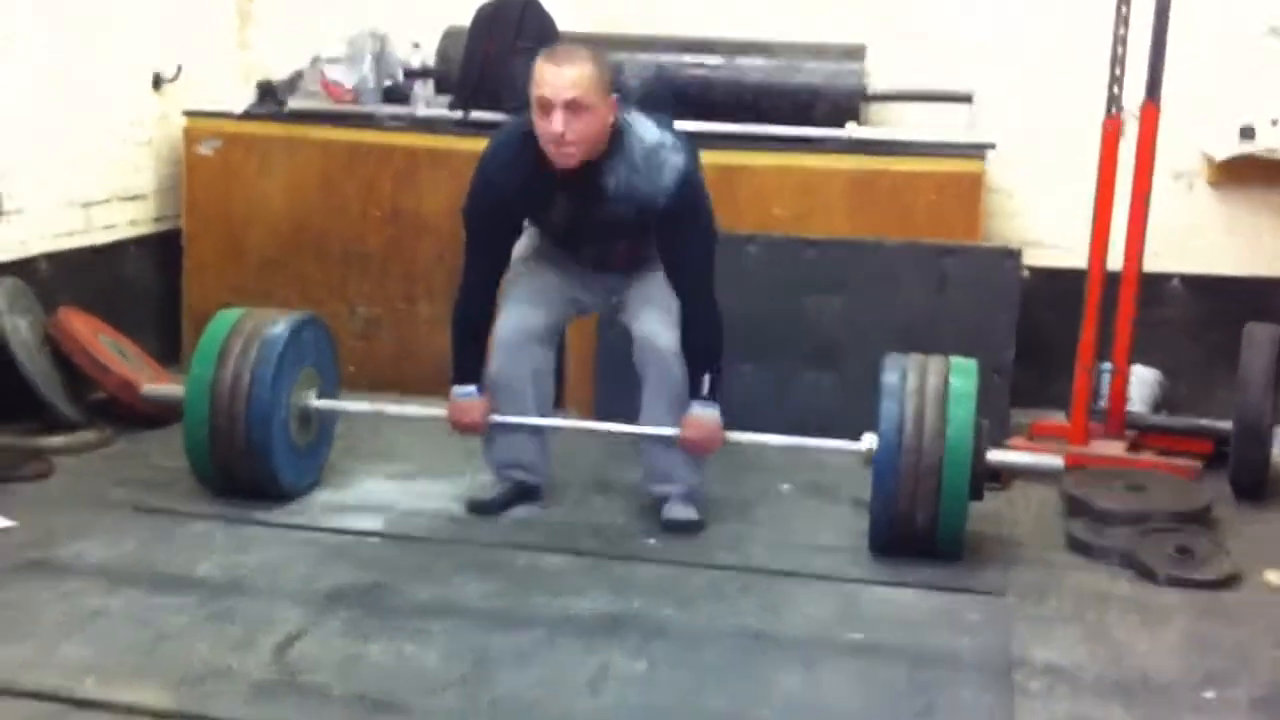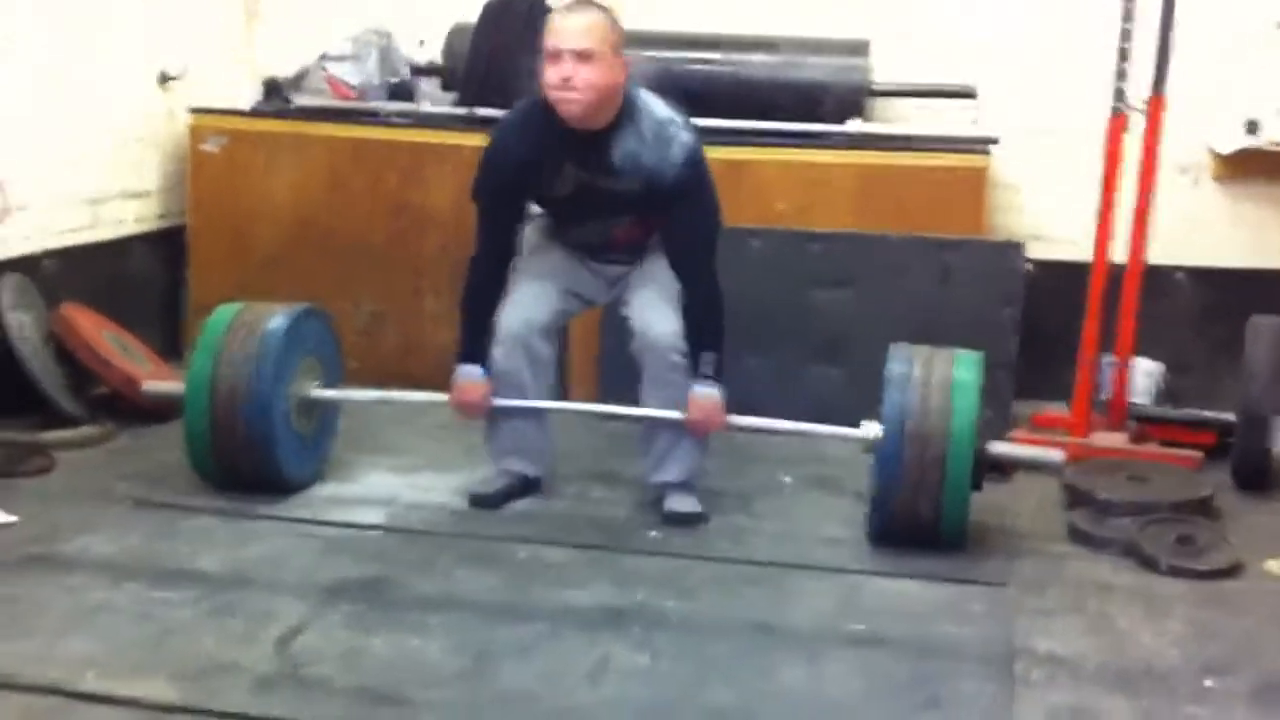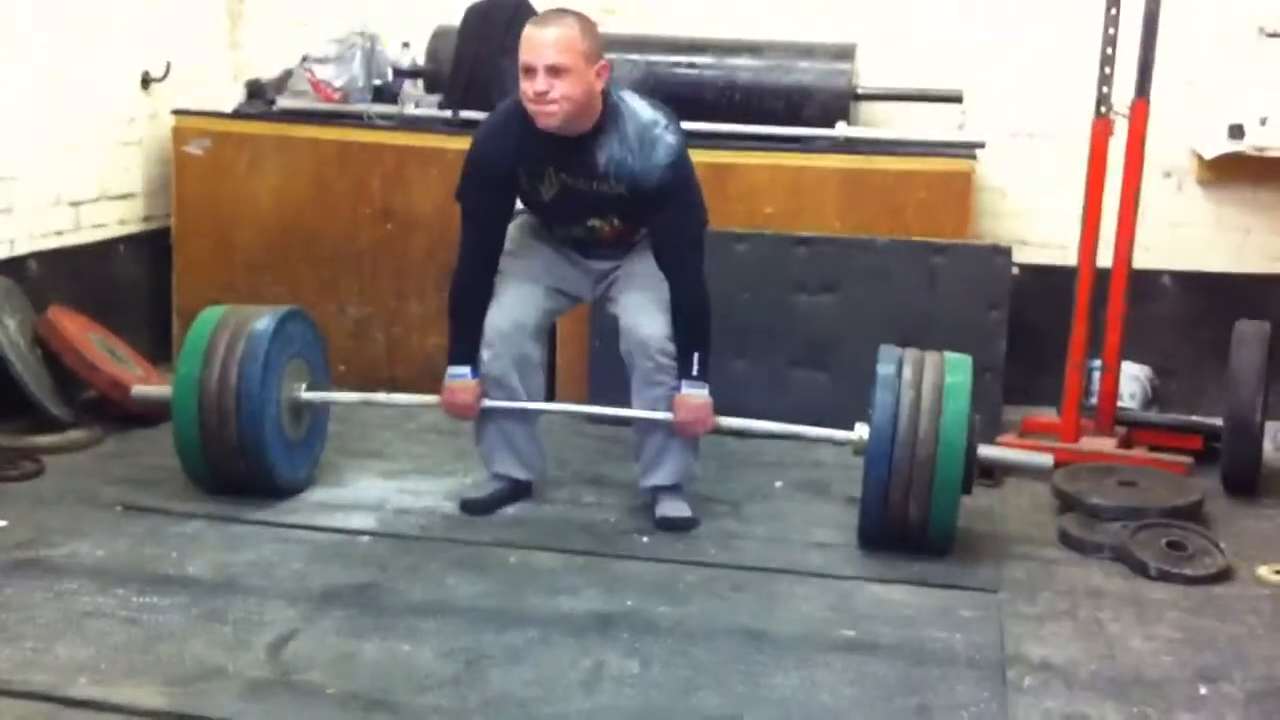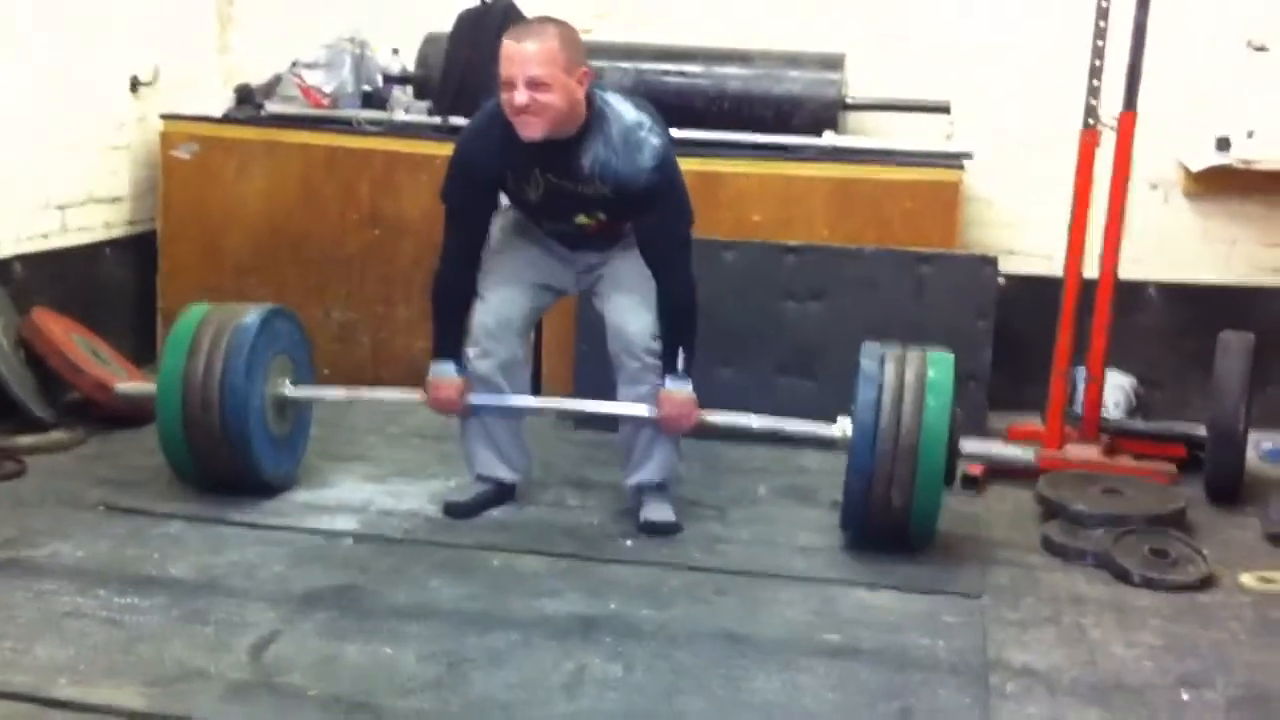
dt=0.3s
person 1, frame 1
left shoulder: (664, 165)
right shoulder: (507, 159)
left elbow: (696, 291)
right elbow: (481, 277)
left wrist: (704, 403)
right wrist: (466, 385)
left hip: (652, 263)
right hip: (558, 254)
left knee: (665, 344)
right knee: (515, 332)
left ankle: (676, 488)
right ankle: (518, 474)
person 1, frame 2
left shoulder: (668, 141)
right shoulder: (518, 135)
left elbow: (698, 265)
right elbow: (492, 252)
left wrist: (707, 381)
right wrist: (471, 365)
left hip: (654, 253)
right hip: (563, 245)
left knee: (664, 337)
right knee: (515, 328)
left ankle: (676, 481)
right ankle: (519, 467)
person 1, frame 3
left shoulder: (652, 142)
right shoulder: (500, 137)
left elbow: (685, 267)
right elbow: (477, 255)
left wrist: (694, 381)
right wrist: (460, 366)
left hip: (640, 248)
right hip: (547, 240)
left knee: (653, 338)
right knee: (504, 329)
left ankle: (666, 485)
right ankle: (511, 472)
person 1, frame 4
left shoulder: (638, 144)
right shoulder: (485, 140)
left elbow: (671, 265)
right elbow: (460, 253)
left wrist: (679, 378)
right wrist: (445, 362)
left hip: (625, 242)
right hip: (534, 233)
left knee: (639, 339)
right knee: (491, 329)
left ankle: (651, 488)
right ankle: (496, 476)
